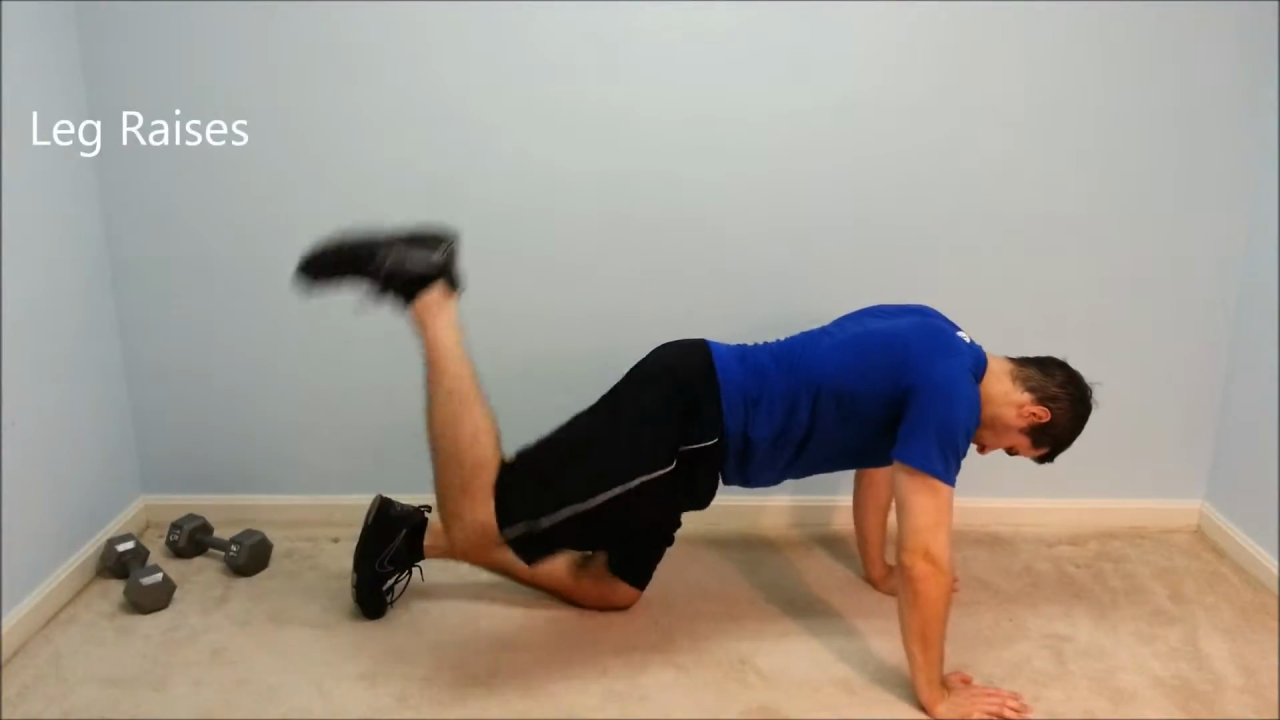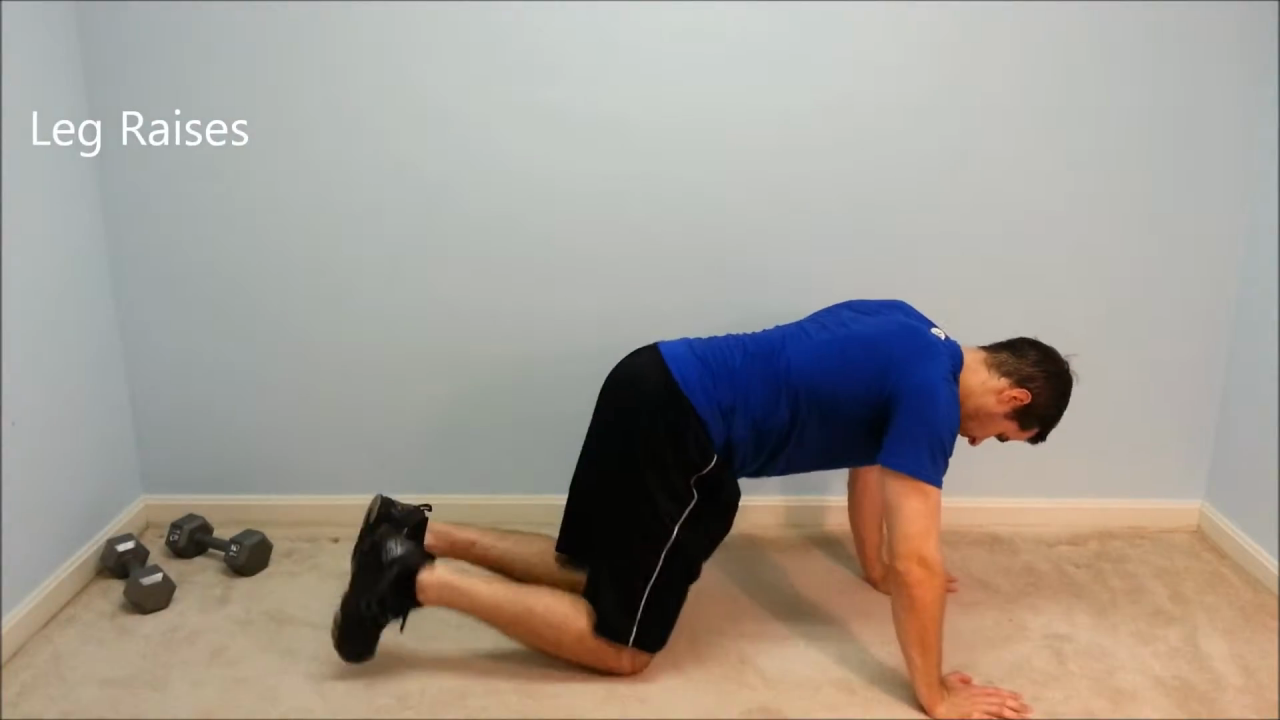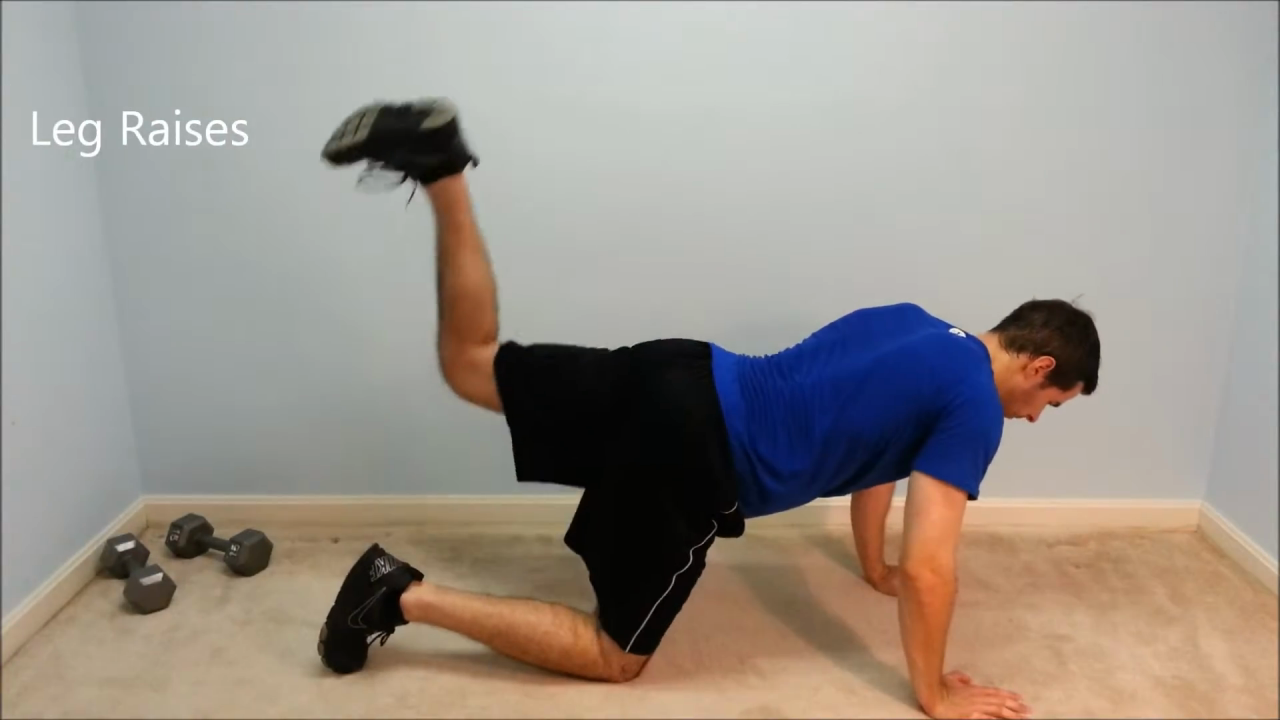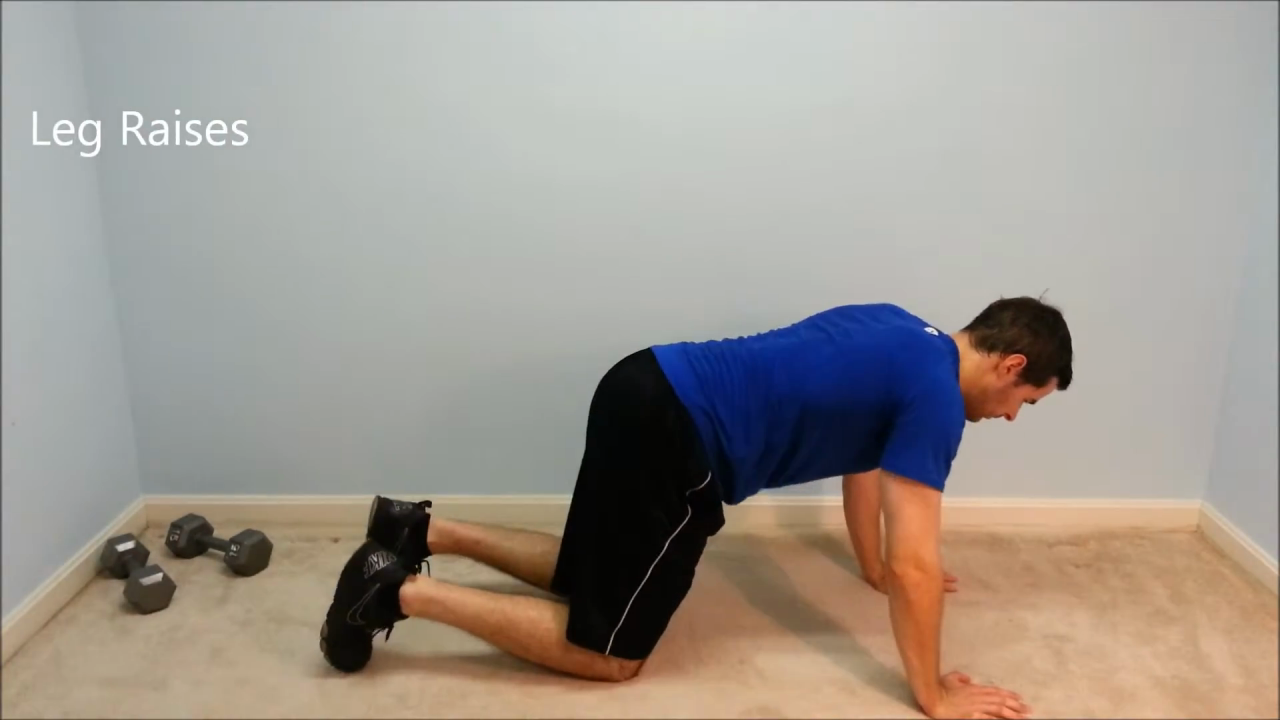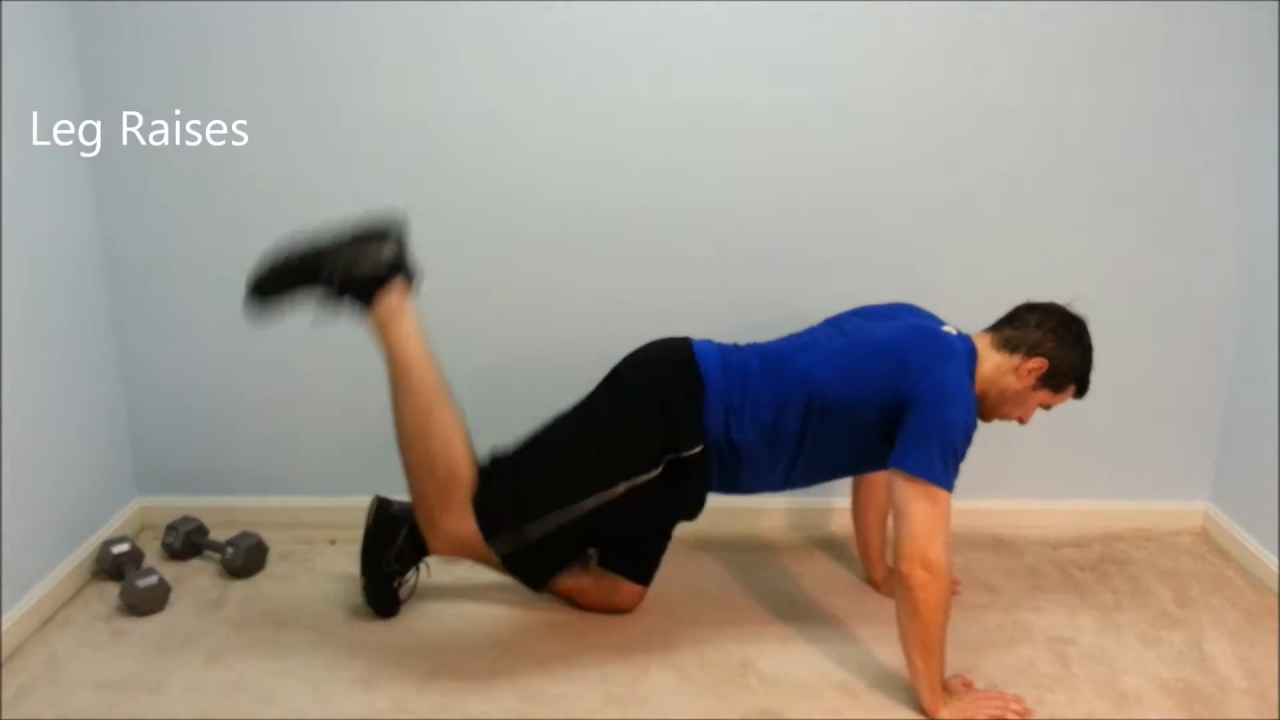
dt=1s
person 1, frame 1
left shoulder: (935, 345)
right shoulder: (951, 398)
left elbow: (872, 455)
right elbow: (927, 561)
left wrist: (875, 565)
left hip: (693, 406)
right hip: (688, 420)
left knee: (606, 585)
right knee: (480, 516)
left ankle: (413, 534)
right ankle: (430, 286)
person 1, frame 2
left shoulder: (911, 336)
right shoulder: (931, 393)
left elbow: (867, 448)
right elbow: (916, 563)
left wrist: (873, 567)
left hip: (652, 388)
right hip: (672, 429)
left knee: (586, 570)
right knee: (620, 645)
left ankle: (422, 534)
right ankle: (421, 577)
person 1, frame 3
left shoulder: (917, 328)
right shoulder: (974, 406)
right elbow: (928, 569)
left wrist: (872, 568)
left hip: (677, 376)
right hip: (688, 451)
left knee: (469, 364)
right knee: (614, 655)
left ankle: (439, 164)
right ankle: (410, 598)
person 1, frame 4
left shoulder: (906, 337)
right shoulder: (936, 396)
left elbow: (862, 450)
right elbow: (914, 564)
left wrist: (872, 565)
left hip: (653, 394)
right hip: (665, 432)
left knee: (596, 573)
right knee: (605, 651)
left ankle: (426, 530)
right ankle: (404, 587)
person 1, frame 5
left shoulder: (921, 335)
right shoulder: (948, 388)
left elbow: (870, 459)
right elbow: (922, 566)
left wrist: (876, 564)
left hip: (676, 400)
right hip: (665, 416)
left knee: (610, 591)
right knee: (468, 527)
left ankle: (413, 531)
right ankle: (386, 284)
